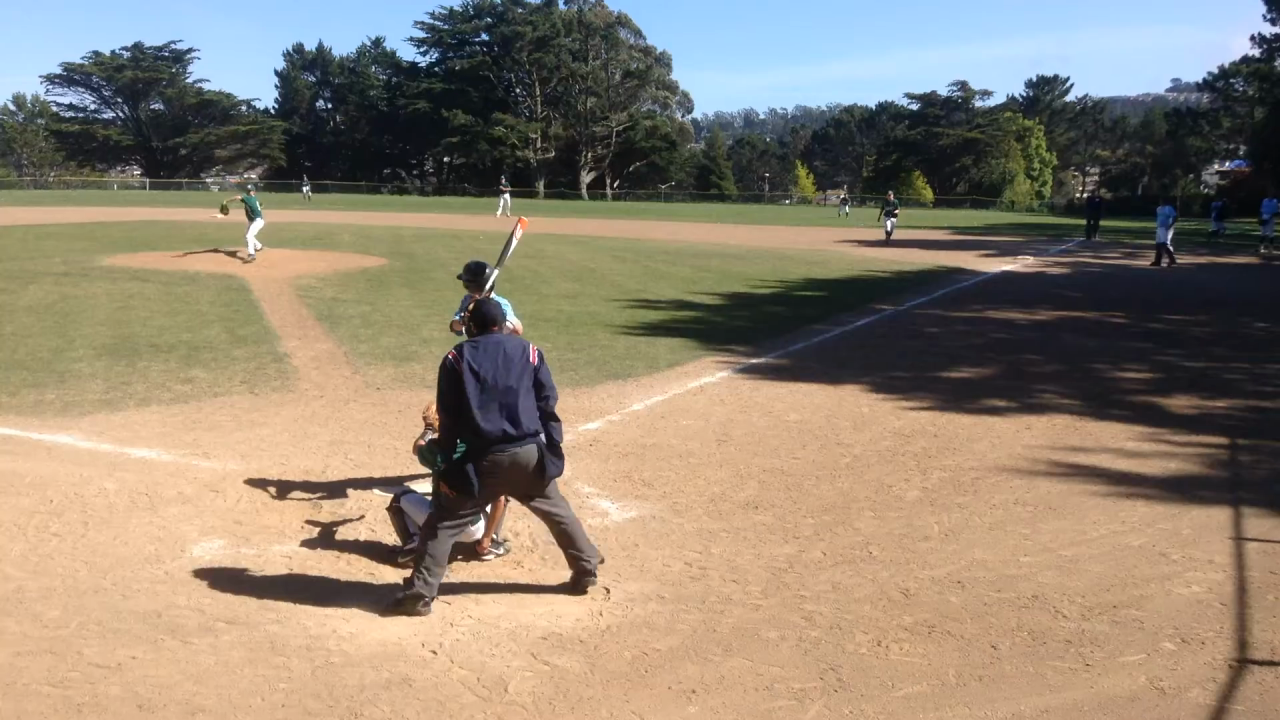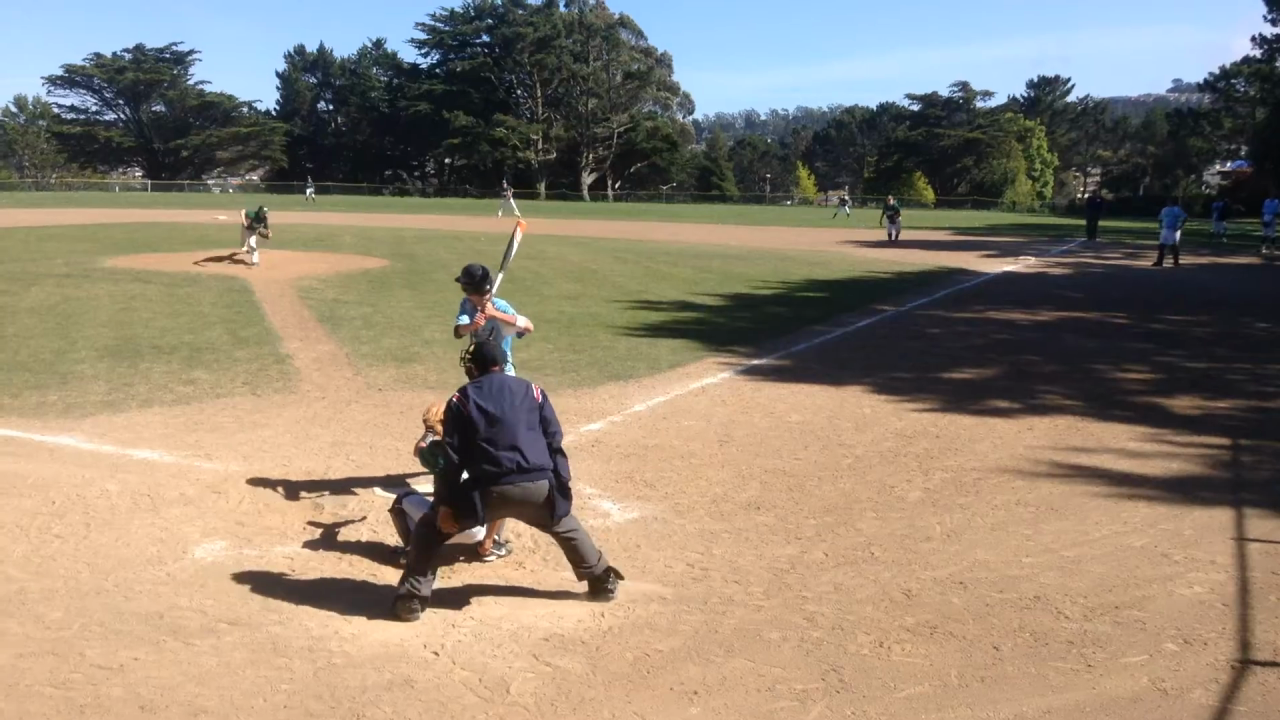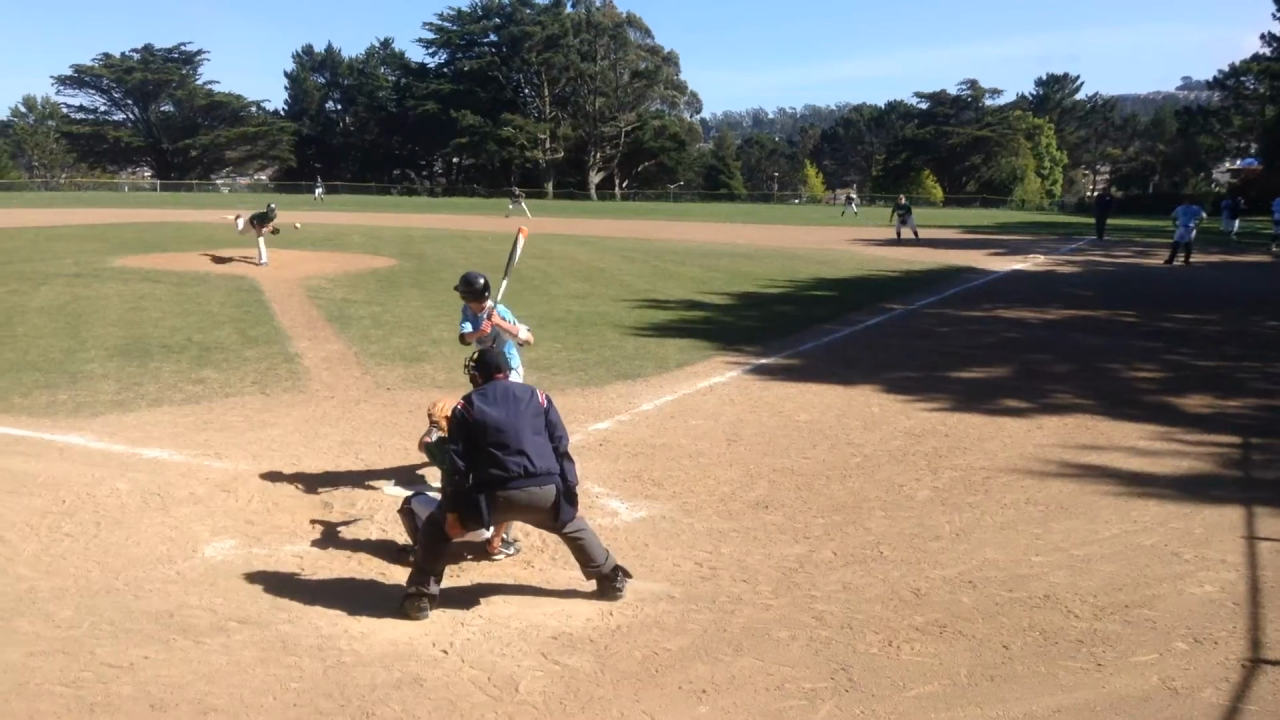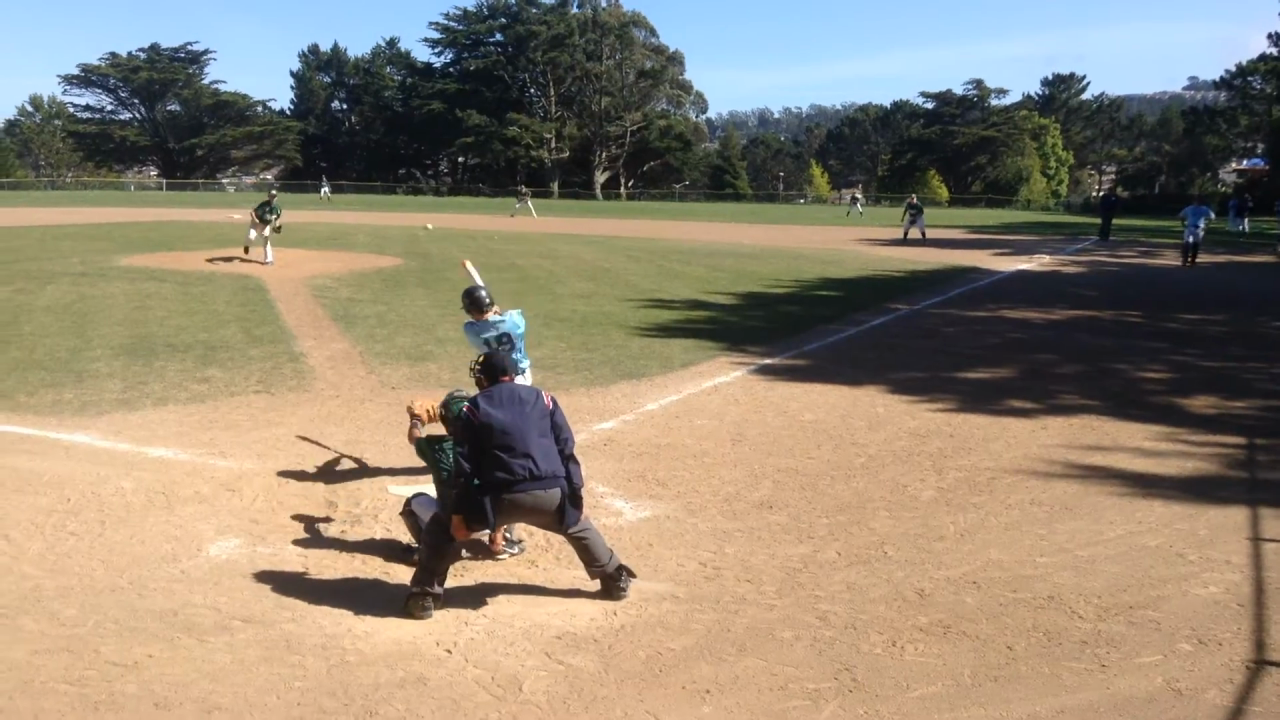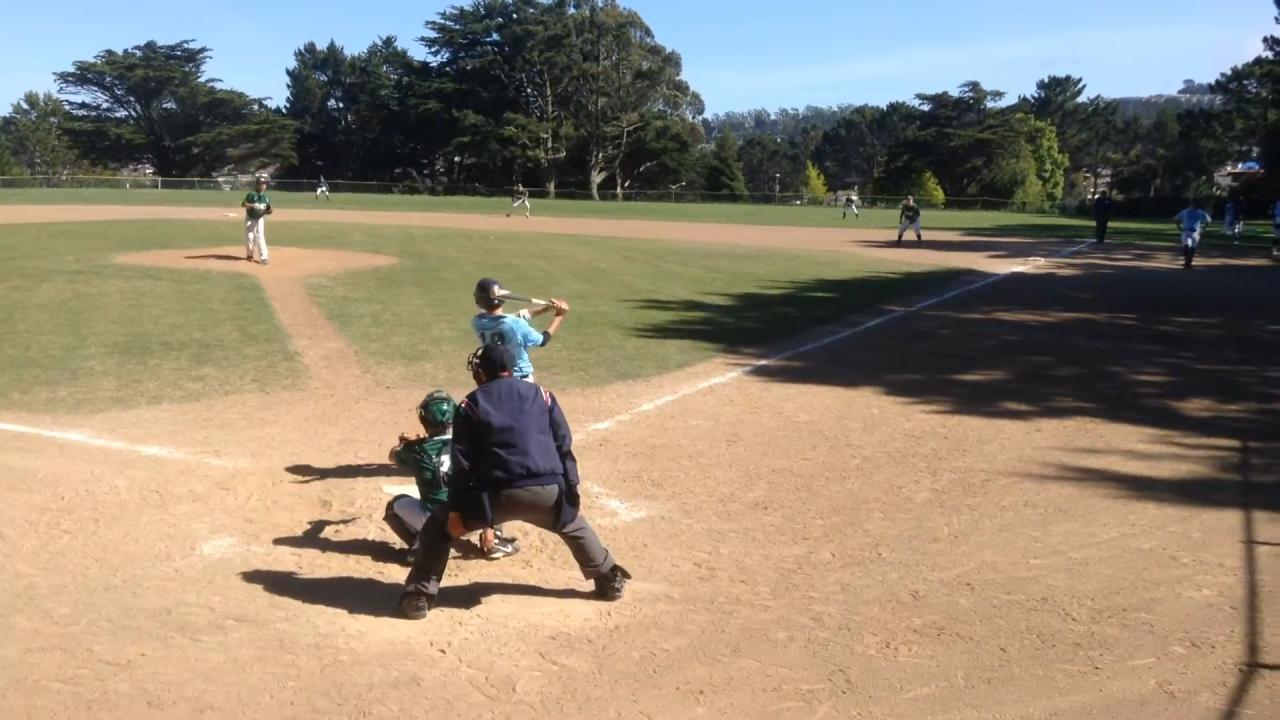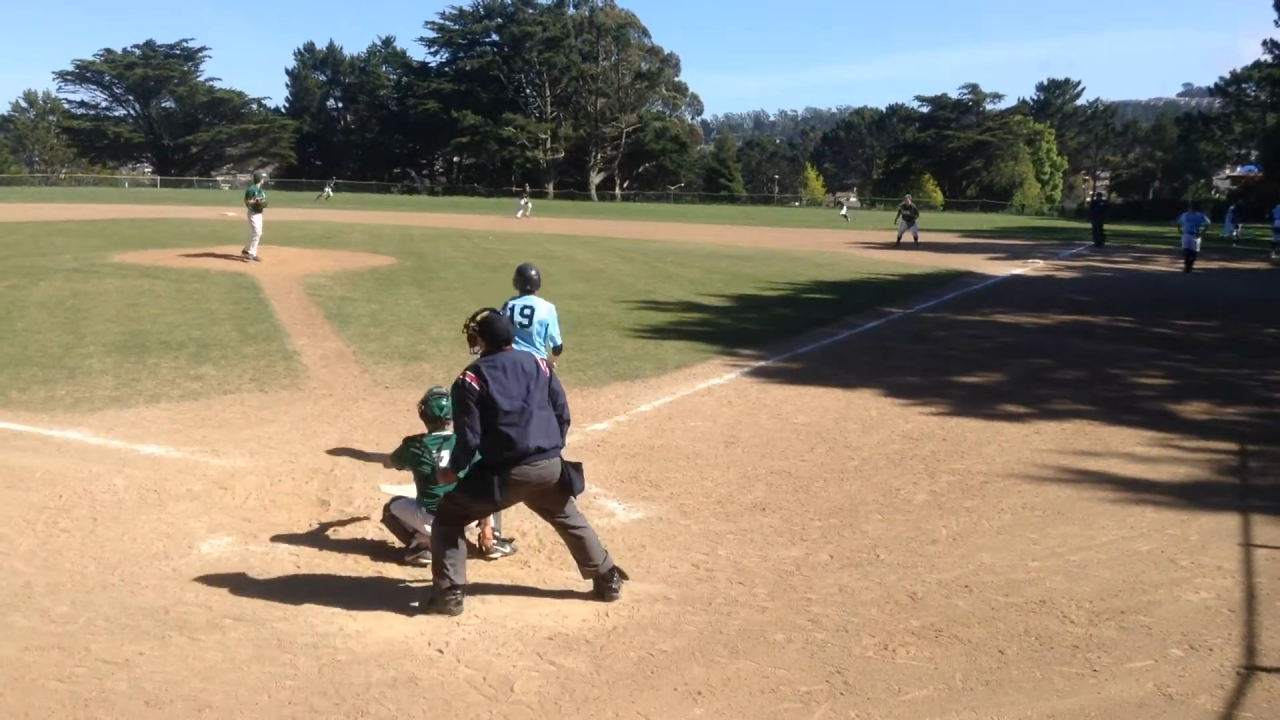
dt=0.3s
person 1, frame 1
left shoulder: (456, 358)
right shoulder: (529, 352)
left elbow: (448, 419)
right elbow: (547, 405)
left wrist: (446, 465)
right wrist: (553, 449)
left hip: (483, 458)
right hip: (528, 453)
left knee: (444, 521)
right knee: (556, 510)
left ankle: (421, 593)
right ankle: (586, 571)
person 1, frame 2
left shoulder: (461, 400)
right shoulder: (532, 392)
left elbow: (452, 458)
right elbow: (554, 443)
left wrist: (445, 504)
right wrist: (562, 489)
left hip: (490, 491)
right hip: (538, 487)
left knee: (430, 528)
right knee: (566, 524)
left ankle: (412, 598)
right ankle: (603, 581)
person 1, frame 3
left shoulder: (467, 407)
right shoulder: (537, 396)
left elbow: (459, 465)
right elbow: (561, 448)
left wrist: (452, 511)
right wrist: (569, 494)
left hip: (497, 495)
right hip: (545, 492)
left knee: (436, 527)
right knee: (572, 523)
left ankle: (421, 597)
right ankle: (611, 580)
person 1, frame 4
left shoulder: (473, 409)
right shoulder: (543, 399)
left elbow: (464, 467)
right elbow: (567, 450)
left wrist: (458, 513)
right wrist: (576, 496)
left hip: (503, 498)
right hip: (551, 495)
left knee: (441, 527)
right knee: (578, 522)
left ankle: (424, 596)
right ankle: (615, 579)
person 1, frame 5
left shoulder: (471, 405)
right shoulder: (542, 395)
left elbow: (462, 464)
right elbow: (564, 447)
left wrist: (455, 510)
right wrist: (571, 492)
left hip: (501, 494)
right hip: (549, 491)
left knee: (438, 526)
right knee: (573, 521)
left ankle: (419, 596)
right ankle: (609, 579)
person 1, frame 6
left shoulder: (471, 378)
right shoulder: (538, 363)
left elbow: (469, 439)
right elbow: (563, 416)
left wrist: (452, 470)
left hip: (504, 470)
right hip: (547, 465)
left knee: (448, 516)
right knee: (570, 520)
left ankle: (449, 592)
right ankle: (607, 579)
person 2, frame 1
left shoulder: (436, 449)
left elbow: (417, 449)
right elbow: (499, 499)
left wrist: (429, 428)
right wrist: (487, 539)
right hip: (473, 530)
left knee: (401, 497)
left ankle: (414, 546)
right ankle: (490, 544)
person 2, frame 2
left shoulder: (438, 450)
left elbow: (418, 451)
left wrist: (430, 431)
right wrist: (489, 540)
right hip: (475, 532)
left knee: (403, 499)
right ankle: (492, 545)
person 2, frame 3
left shoulder: (445, 447)
left elbow: (423, 445)
left wrist: (434, 426)
right wrist: (497, 539)
right hip: (483, 529)
left knee: (412, 501)
right ankle: (501, 544)
person 2, frame 4
left shoulder: (434, 446)
left elbow: (413, 438)
left wrist: (416, 420)
right wrist: (499, 533)
left knee: (413, 502)
right ankle: (504, 542)
person 2, frame 5
left shoulder: (415, 450)
left elbow: (393, 456)
left wrist: (403, 443)
right wrist: (488, 530)
left knee: (394, 505)
right ankle: (495, 542)
person 2, frame 6
left shoulder: (414, 445)
left elbow: (388, 462)
left wrist: (404, 457)
right wrist: (487, 526)
left hip: (429, 521)
left knee: (392, 508)
left ankle: (419, 544)
right ankle: (493, 542)
